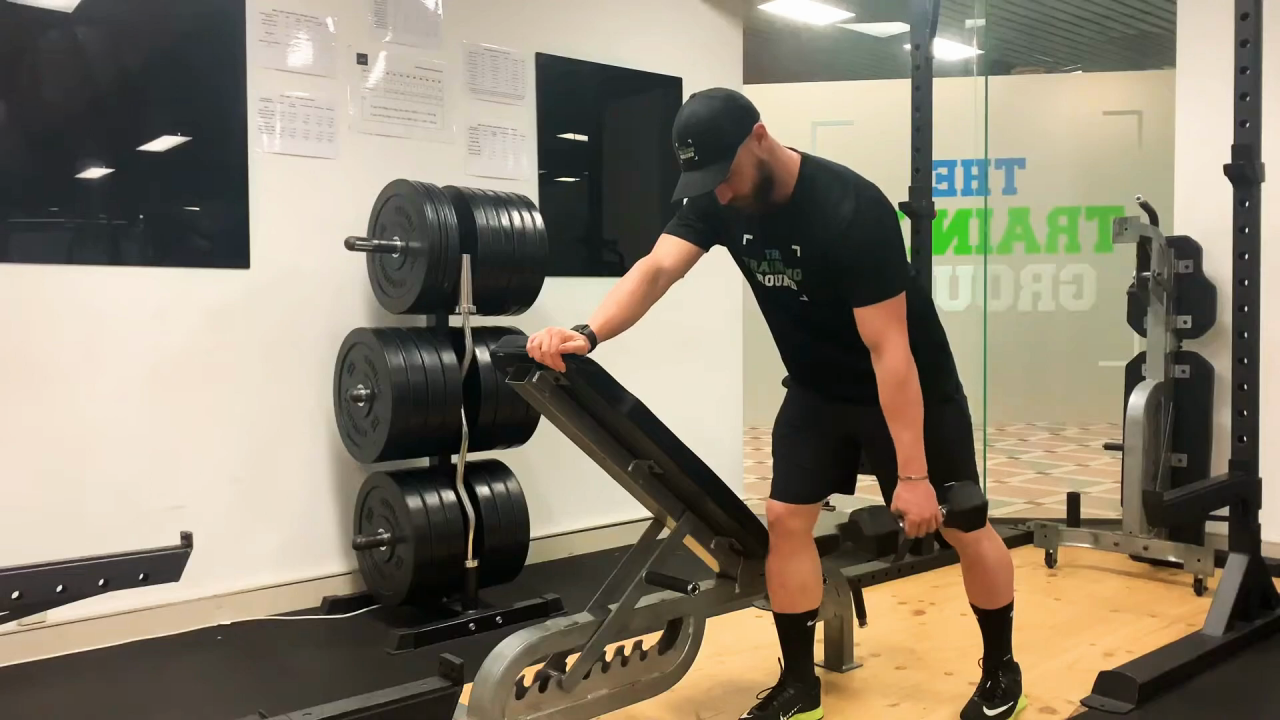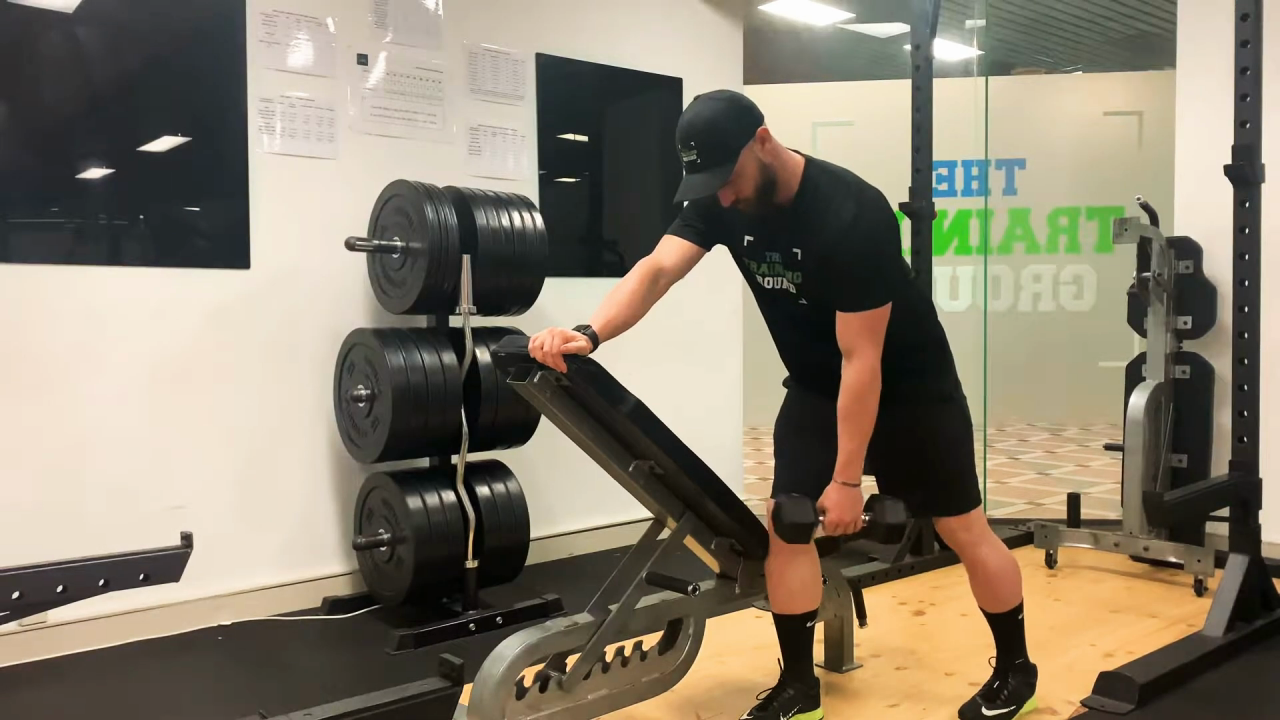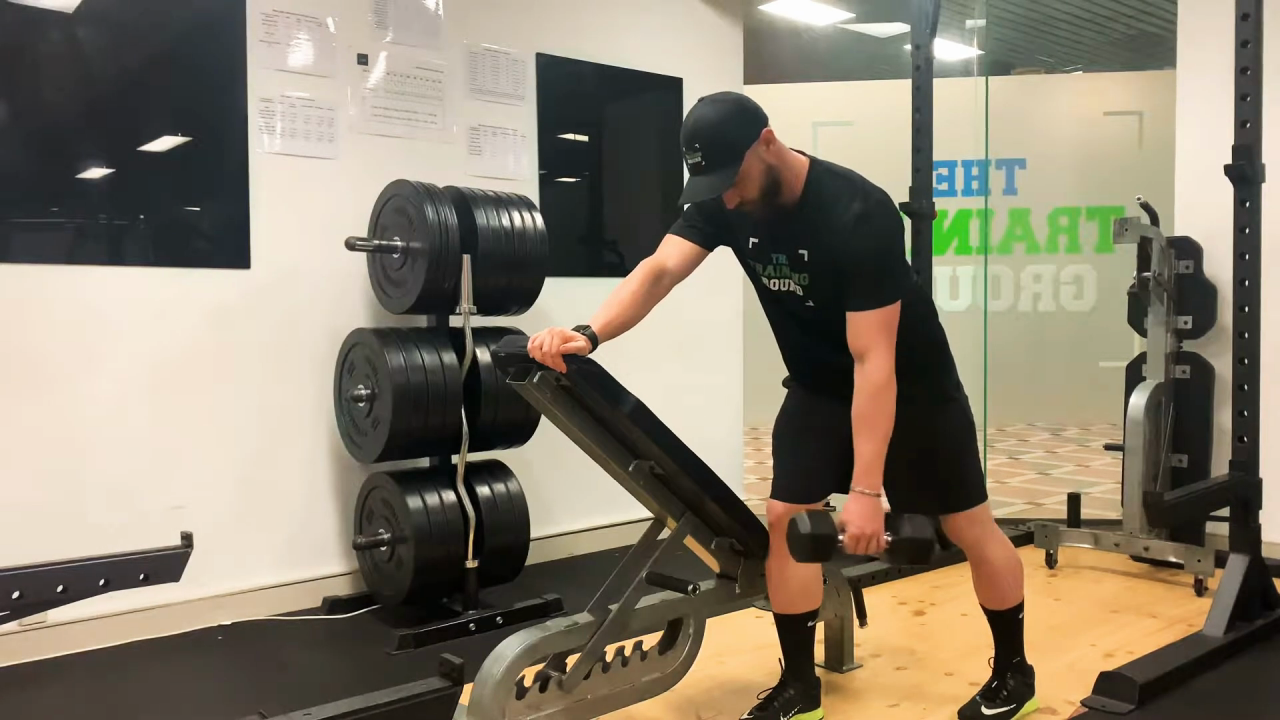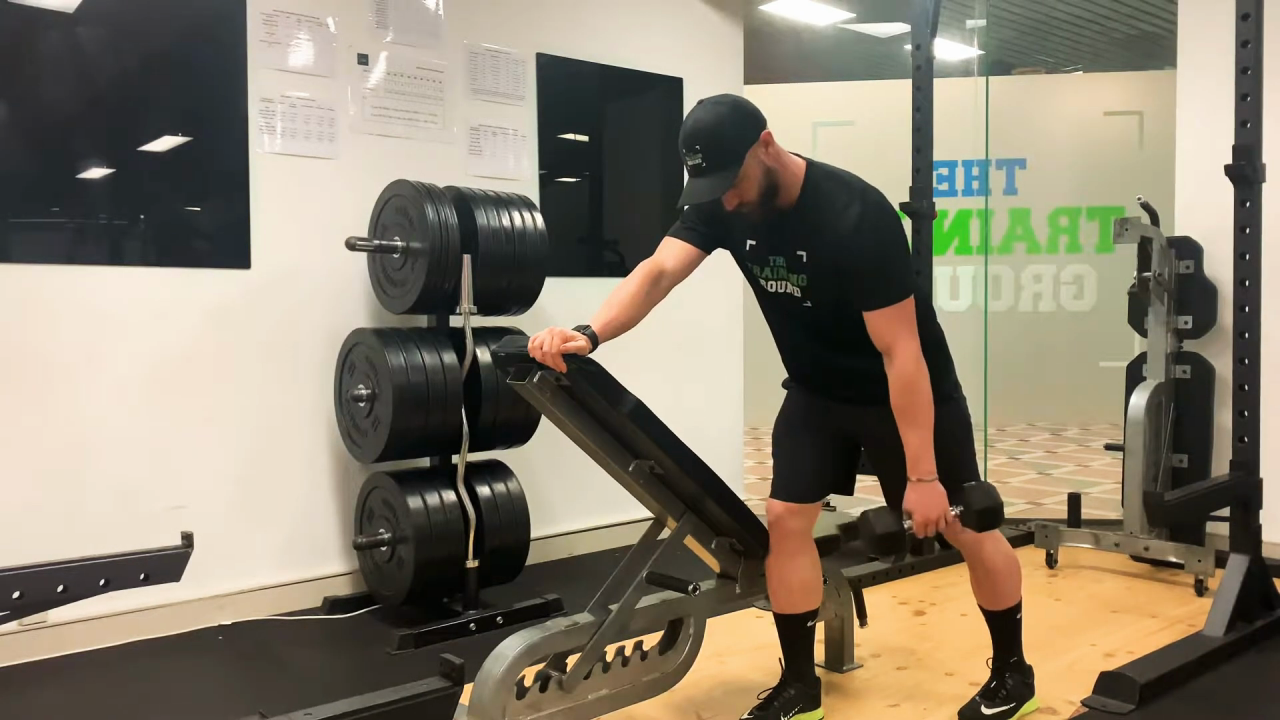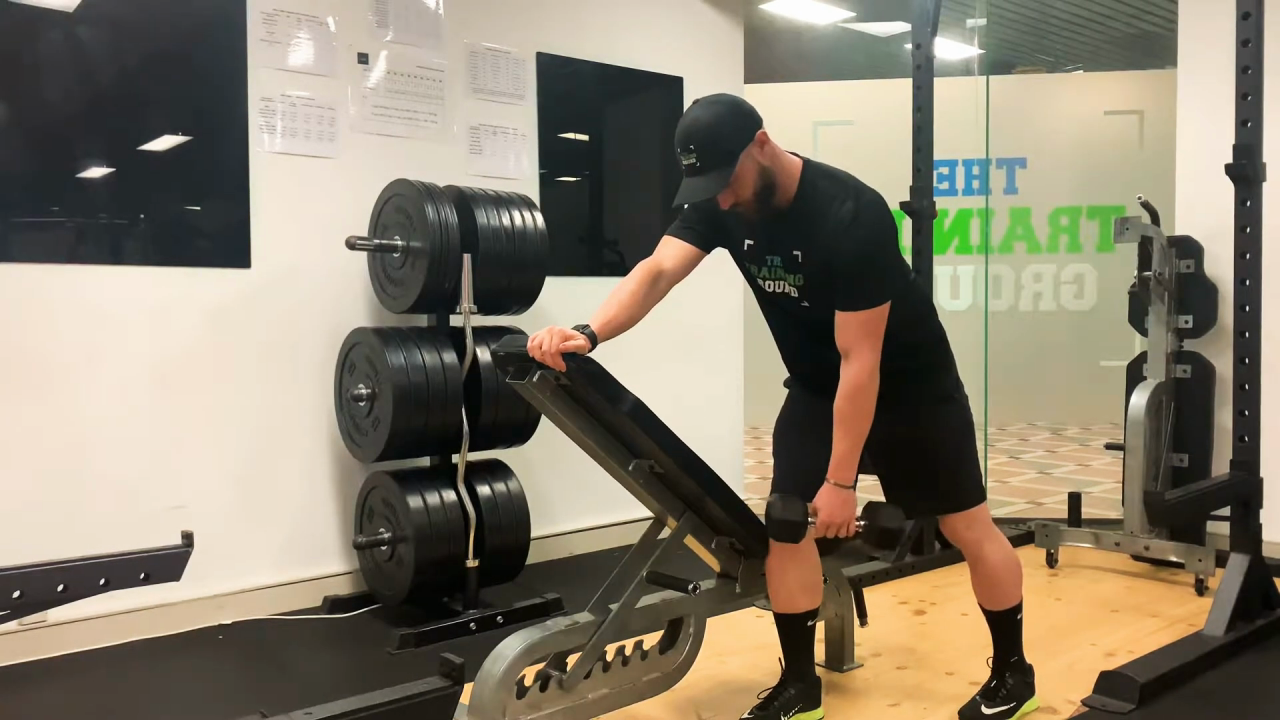
dt=1s
person 1, frame 1
left shoulder: (852, 211)
right shoulder: (716, 203)
left elbow: (888, 351)
right elbow: (657, 268)
left wrist: (912, 475)
right wrist: (587, 332)
left hip: (909, 383)
right hip: (817, 385)
left knee: (961, 524)
right knee: (785, 519)
left ankle: (1000, 669)
person 1, frame 2
left shoulder: (852, 215)
right shoulder: (717, 203)
left elbow: (862, 360)
right elbow: (657, 269)
left wrist: (846, 481)
right wrist: (589, 332)
left hip: (908, 382)
right hip: (815, 385)
left knee: (963, 528)
left ankle: (1015, 669)
person 1, frame 3
left shoulder: (858, 214)
right shoulder: (721, 203)
left elbow: (874, 363)
right elbow: (661, 269)
left wrist: (865, 491)
right wrist: (588, 332)
left hip: (909, 384)
right hip: (816, 385)
left knee: (968, 526)
right knee: (784, 519)
person 1, frame 4
left shoulder: (856, 216)
right shoulder: (720, 206)
left elbow: (900, 353)
right elbow: (659, 271)
left wrist: (922, 474)
right wrist: (589, 333)
left hip: (907, 387)
right hip: (816, 387)
left knee: (962, 525)
right knee: (785, 519)
person 1, frame 5
left shoulder: (850, 216)
right shoulder: (717, 205)
left elbow: (861, 362)
right elbow: (657, 270)
left wrist: (840, 482)
right wrist: (587, 332)
left hip: (908, 382)
right hip: (815, 385)
left knee: (967, 526)
